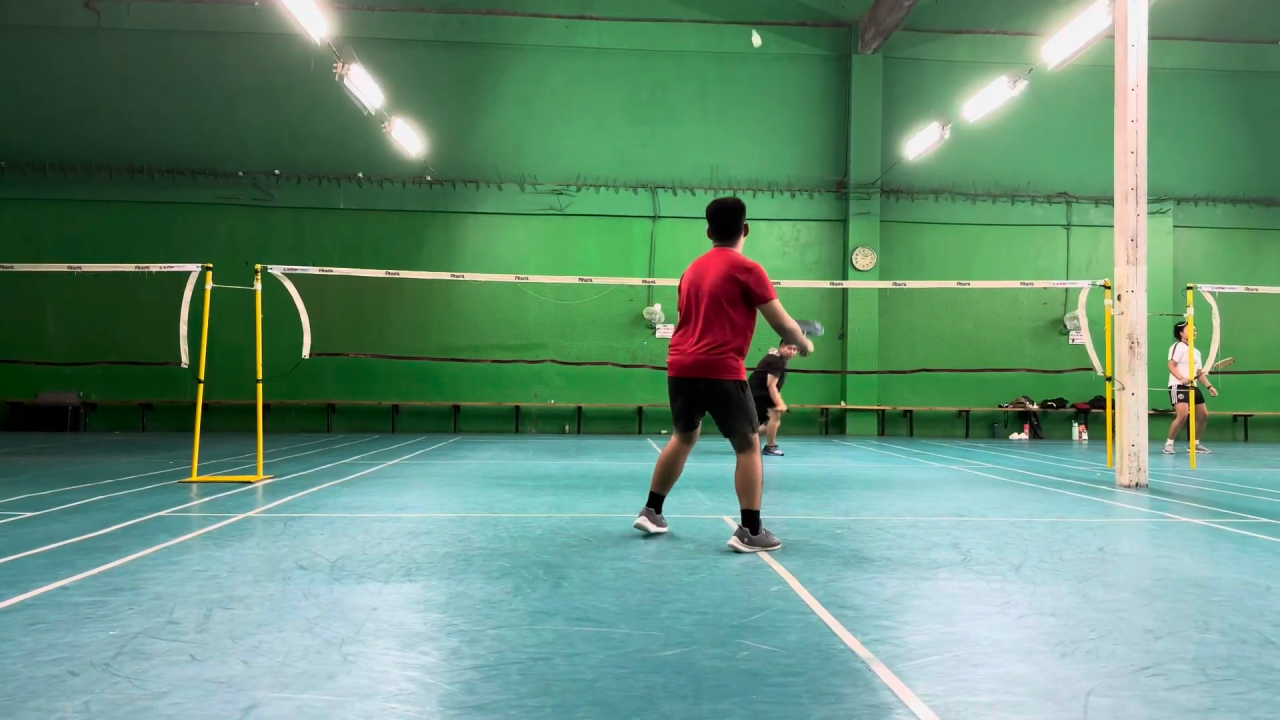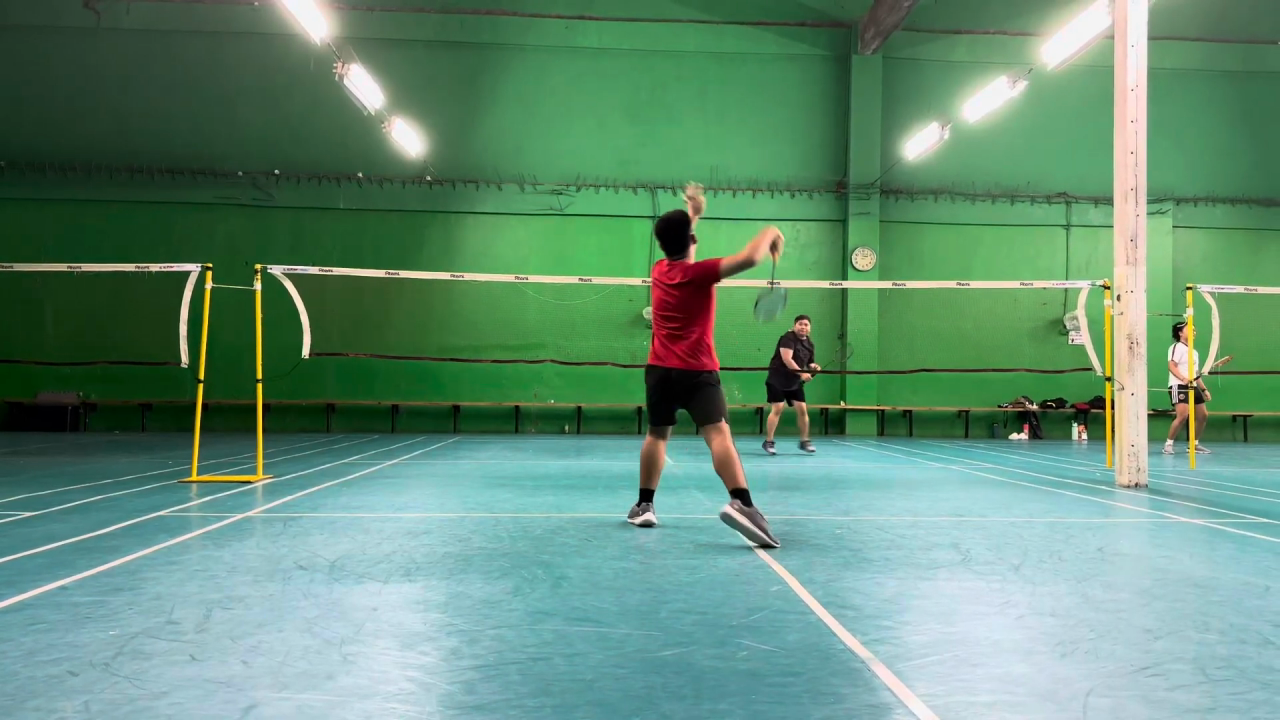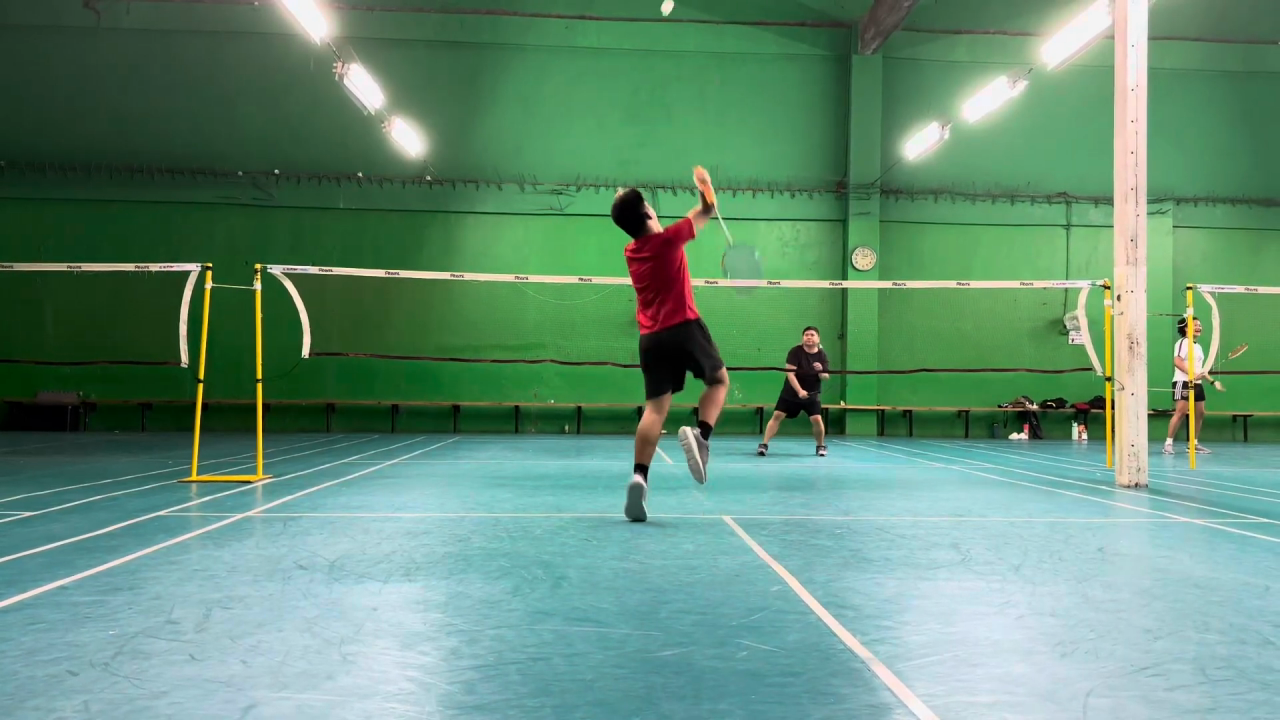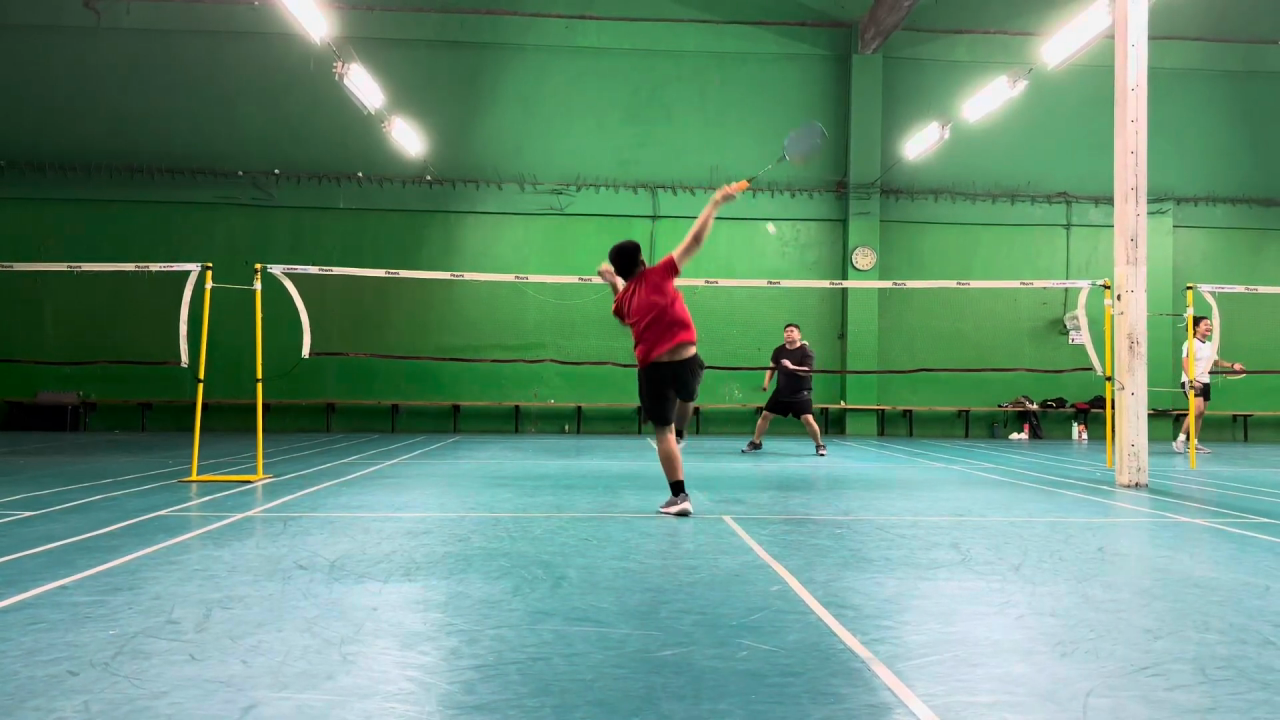
dt=0.3s
person 1, frame 1
left shoulder: (692, 269)
right shoulder: (747, 271)
right elbow: (782, 324)
right wrist: (803, 343)
left hip: (681, 369)
right hip: (721, 372)
left knee: (683, 438)
right knee: (748, 446)
left ankle: (651, 510)
right ankle: (750, 530)
person 1, frame 2
left shoulder: (658, 272)
right shoulder: (698, 272)
left elbow: (679, 250)
right elbow: (748, 259)
left wrist: (693, 211)
right wrist: (770, 237)
left hip: (659, 369)
right hip: (696, 369)
left knee: (656, 434)
right knee: (719, 436)
left ankle: (644, 505)
right ankle: (741, 506)
person 1, frame 3
left shoulder: (632, 251)
right shoulder: (666, 239)
right elbow: (706, 211)
left wrist: (627, 202)
right wrist: (705, 184)
left hip: (652, 338)
right hip: (683, 328)
left knee: (655, 409)
right knee: (719, 381)
left ankle: (640, 478)
right ankle: (700, 435)
person 1, frame 4
left shoulder: (622, 300)
right shoulder: (659, 274)
right elbow: (693, 240)
left wrist: (613, 279)
right wrist: (716, 201)
left hip: (653, 368)
right hip: (687, 360)
left knee: (663, 433)
right knee: (685, 401)
left ankle: (679, 496)
right ankle: (679, 437)
